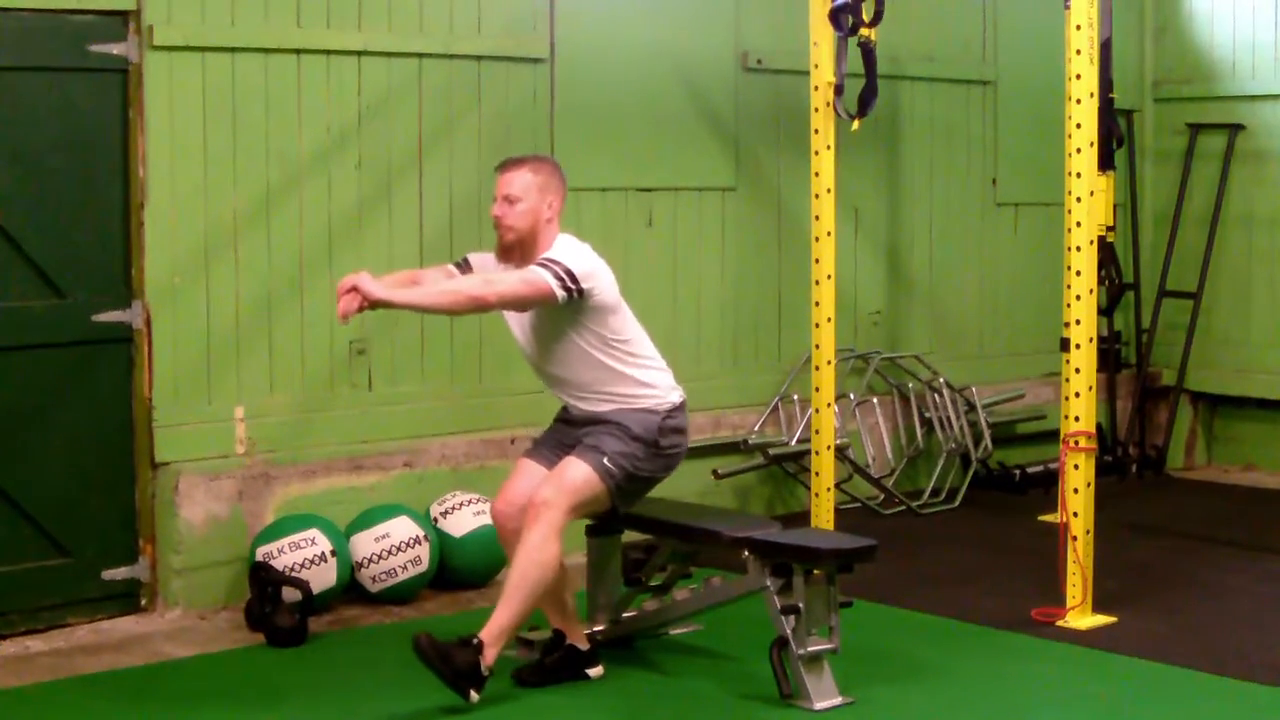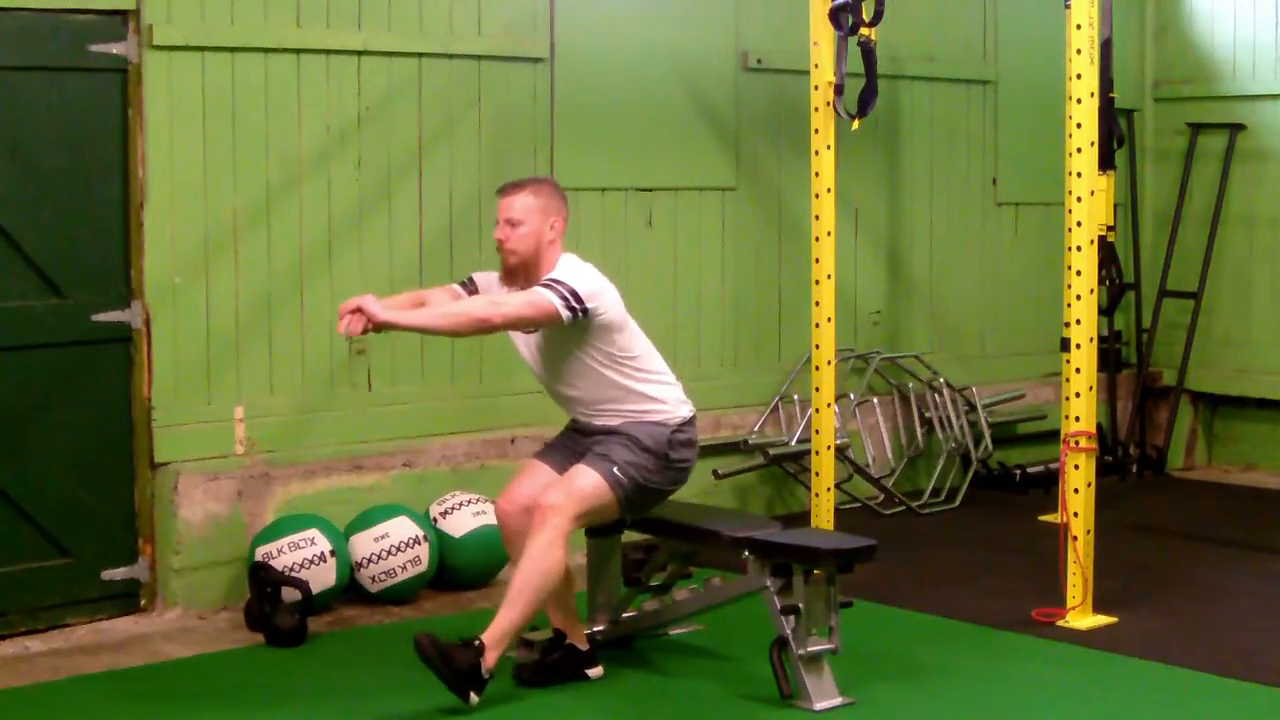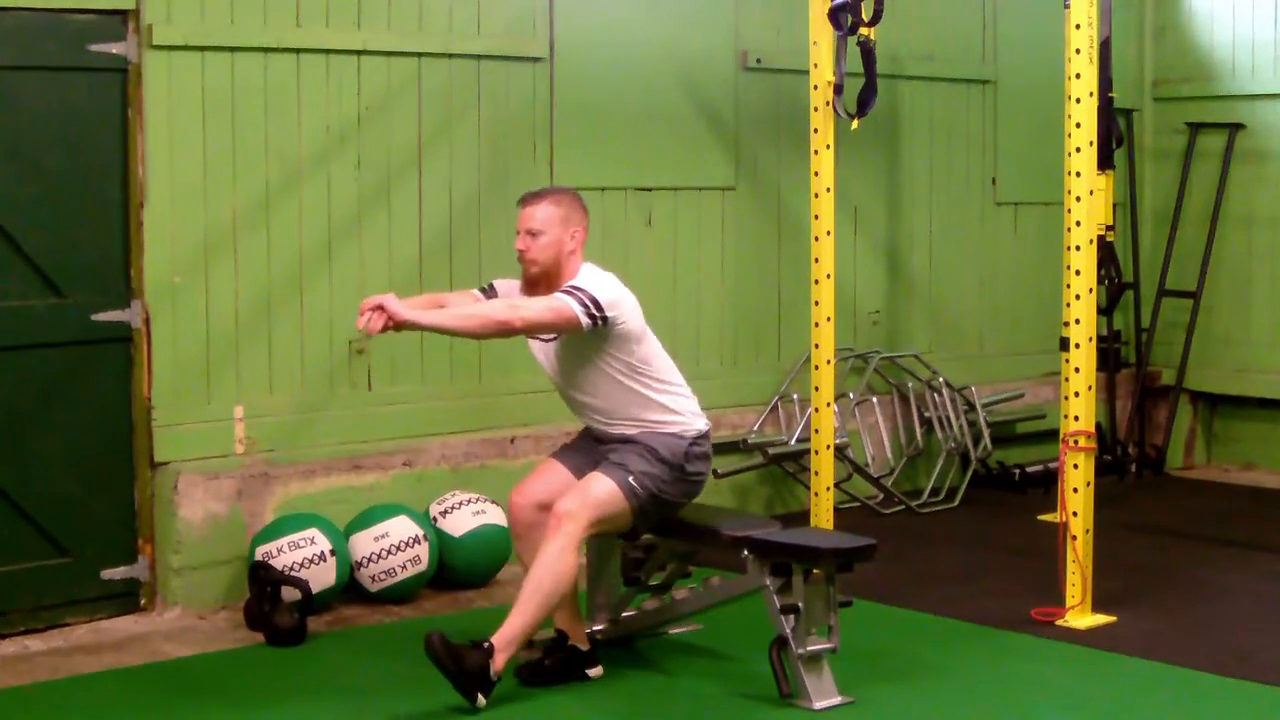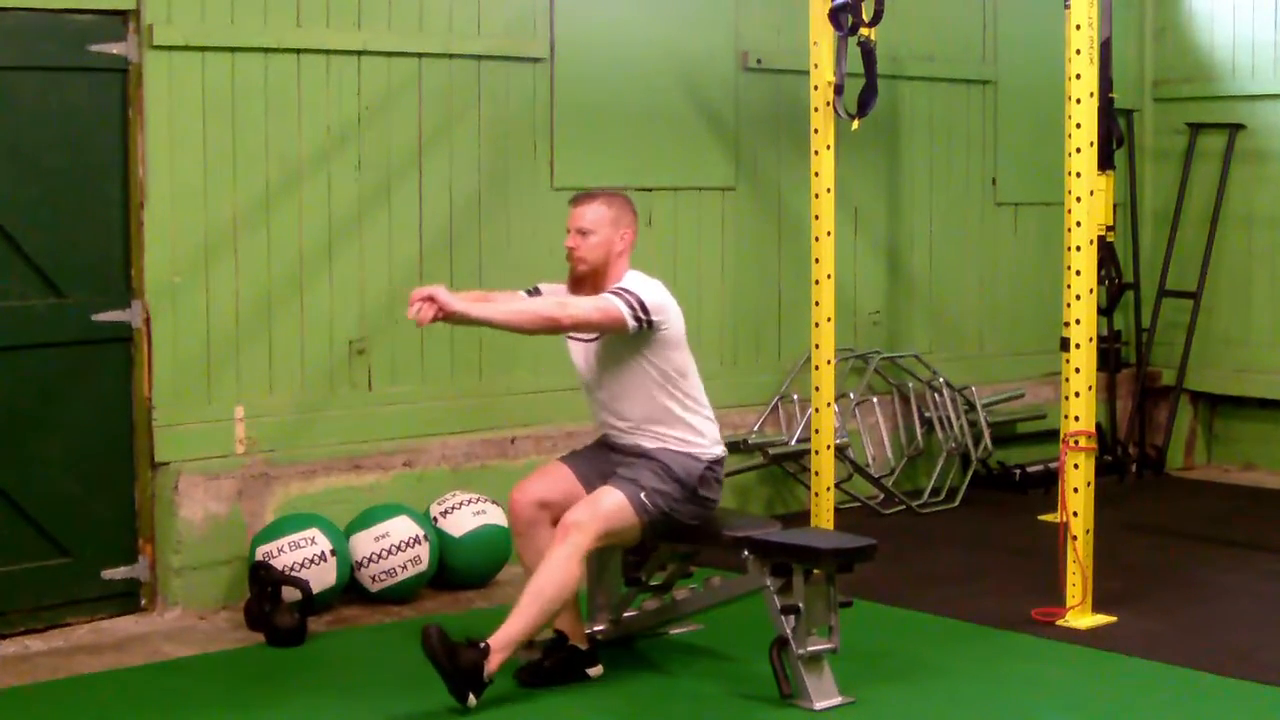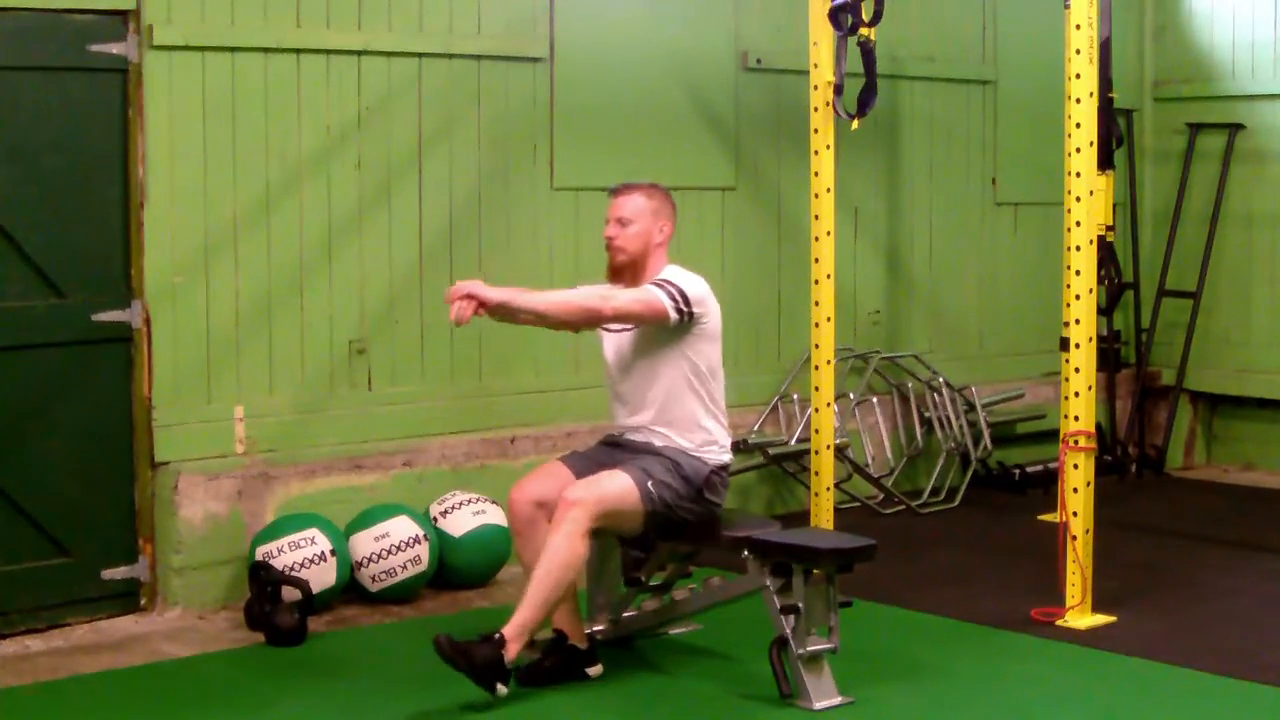
dt=0.3s
person 1, frame 1
left shoulder: (572, 262)
right shoulder: (500, 263)
left elbow: (485, 296)
right elbow: (430, 277)
left wrist: (385, 295)
right wrist: (373, 287)
left hip: (648, 420)
right hip: (586, 415)
left knee: (548, 504)
right knee: (510, 510)
left ankle: (479, 655)
right ankle: (573, 645)
person 1, frame 2
left shoulder: (575, 283)
right shoulder: (504, 283)
left elbow: (490, 318)
right elbow: (435, 298)
left wrist: (390, 318)
right wrist: (380, 309)
left hip: (656, 433)
right hip: (596, 426)
left knee: (556, 508)
right knee: (515, 508)
left ankle: (481, 659)
right ankle: (573, 645)
person 1, frame 3
left shoulder: (598, 292)
right shoulder: (526, 290)
left elbow: (512, 320)
right elbow: (454, 301)
left wrist: (411, 317)
right wrist: (399, 310)
left hip: (671, 447)
right hip: (610, 437)
left knee: (569, 514)
right knee: (526, 505)
left ankle: (488, 662)
right ankle: (575, 645)
person 1, frame 4
left shoulder: (643, 296)
right shoulder: (570, 294)
left elbow: (559, 318)
right elbow: (497, 301)
left wrist: (459, 309)
right wrist: (447, 302)
left hip: (684, 465)
right hip: (622, 449)
left knee: (580, 525)
right knee: (528, 501)
left ankle: (485, 662)
right ankle: (573, 644)
person 1, frame 5
left shoulder: (685, 290)
right shoulder: (608, 295)
left elbow: (602, 309)
right elbow: (538, 307)
left wrist: (499, 296)
right wrist: (488, 300)
left hip: (690, 469)
right hip: (629, 447)
left knee: (577, 501)
right knee: (525, 500)
left ankle: (507, 647)
right ankle: (573, 643)
